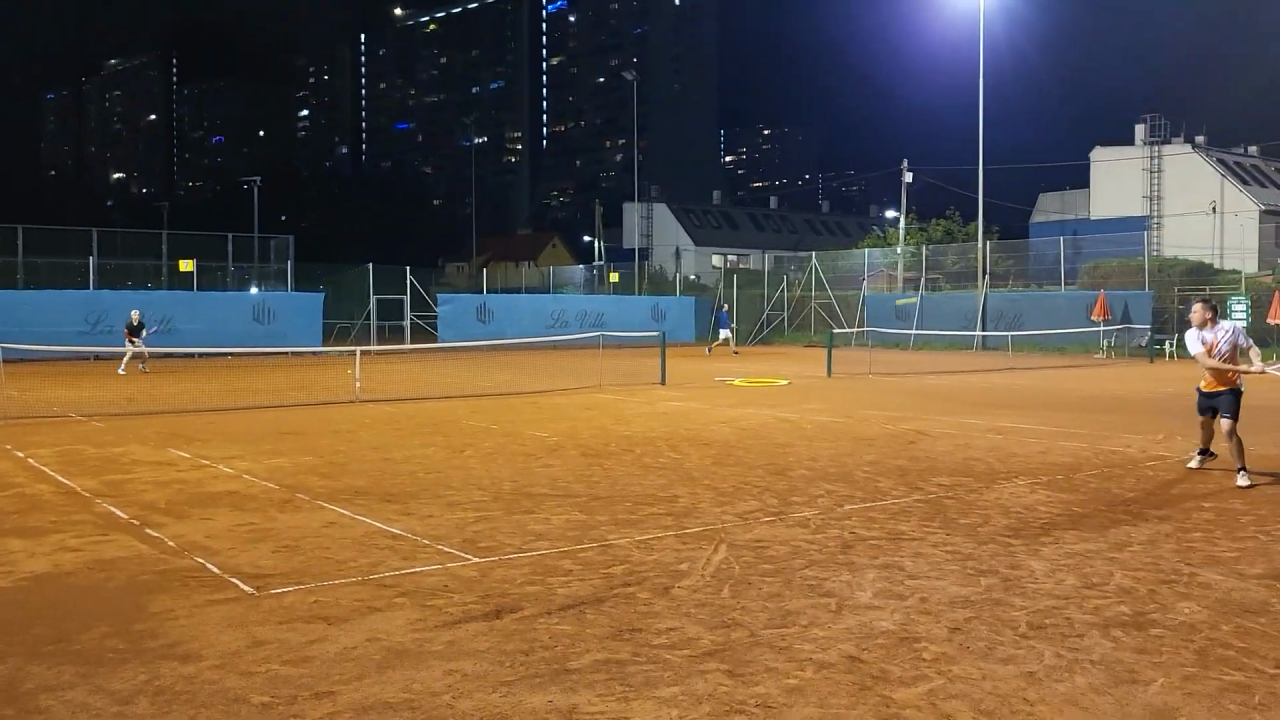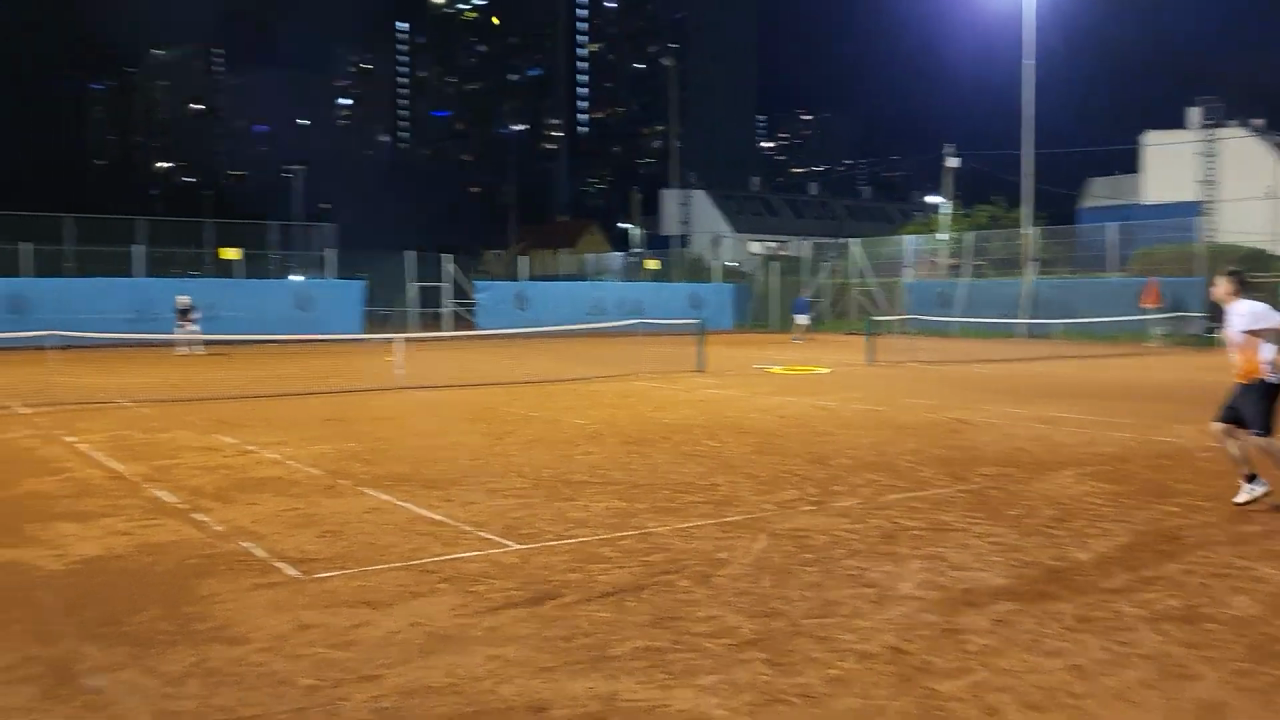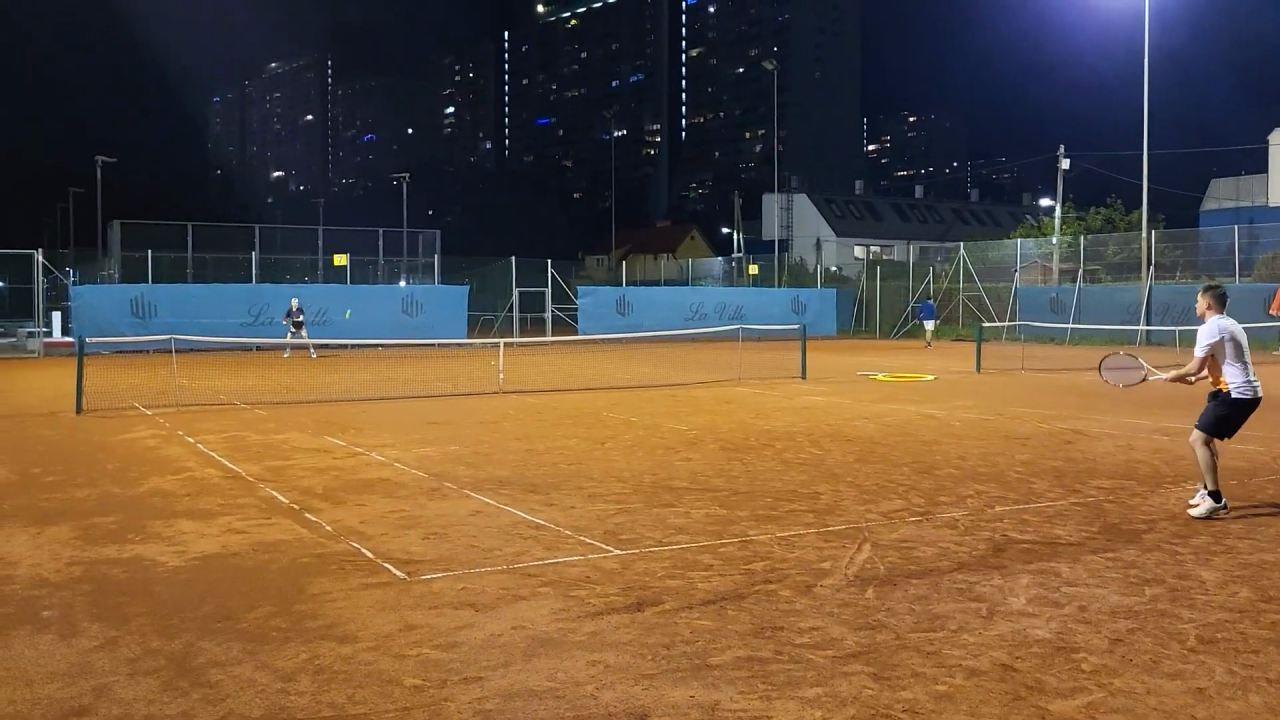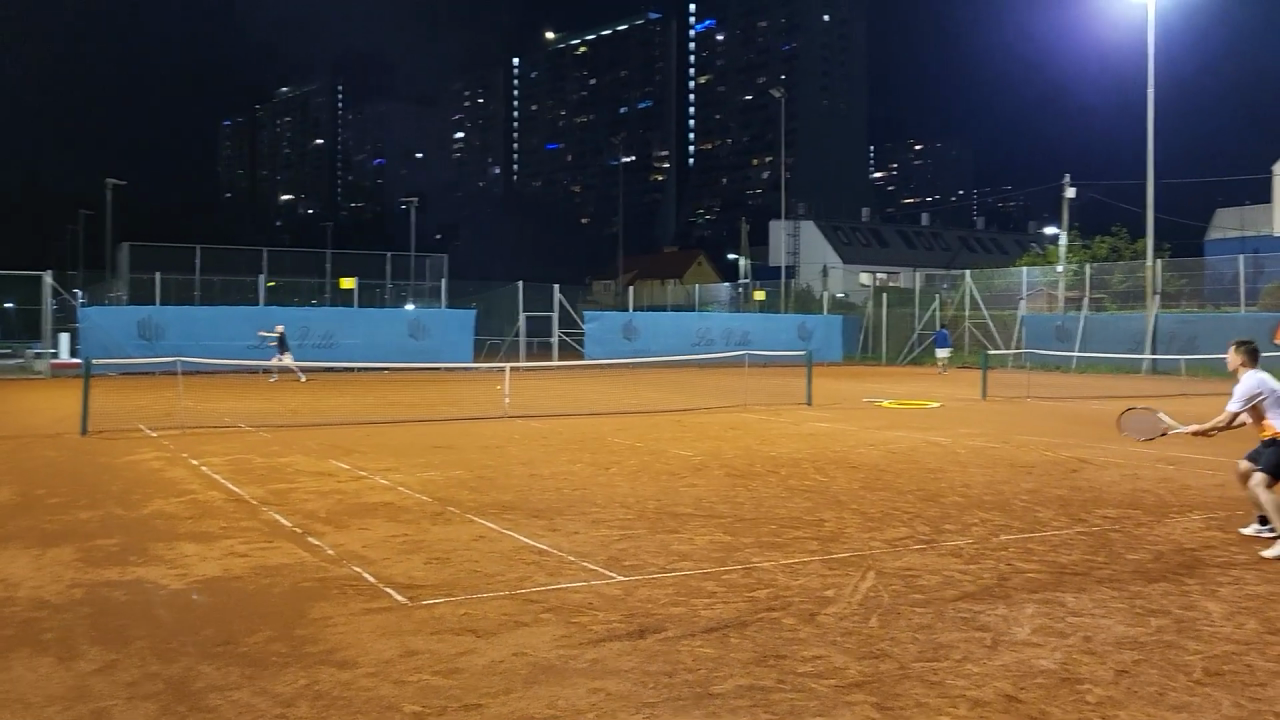
dt=1s
person 1, frame 1
left shoulder: (1232, 328)
right shoulder: (1192, 334)
left elbow: (1252, 348)
right elbow: (1205, 363)
left wrist: (1256, 363)
right wrist: (1244, 369)
left hip: (1229, 390)
right hip: (1207, 390)
left knee: (1227, 428)
right knee: (1205, 424)
left ankle: (1242, 472)
right ankle: (1205, 453)
person 1, frame 2
left shoulder: (1250, 310)
right shoulder: (1233, 315)
left hip: (1260, 383)
right hip: (1246, 384)
left knee: (1259, 439)
right knee: (1221, 429)
right ankle: (1251, 482)
person 1, frame 3
left shoulder: (1210, 328)
right shoulder: (1231, 325)
left elbow: (1196, 367)
left wrist: (1177, 375)
right wrist: (1194, 377)
left hip: (1234, 395)
right hip: (1249, 394)
left knee: (1198, 440)
right knee: (1207, 437)
left ankle: (1215, 500)
right ankle: (1208, 491)
person 1, frame 4
left shoulder: (1248, 383)
right shoulder: (1258, 378)
left elbow: (1225, 420)
right elbow: (1245, 417)
left wrist: (1200, 429)
right wrist: (1212, 428)
left knee: (1259, 483)
right knee: (1242, 470)
